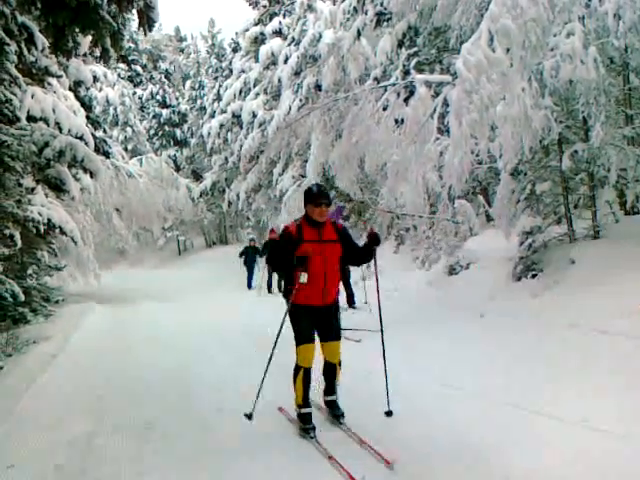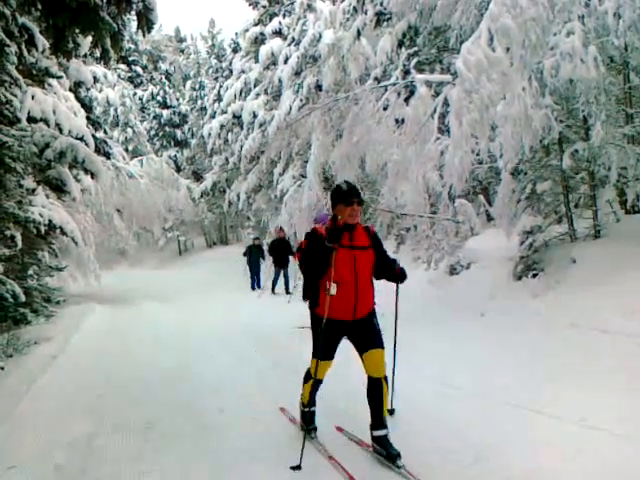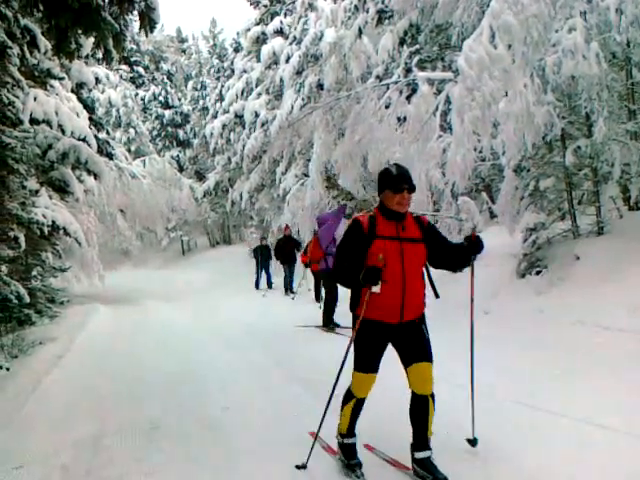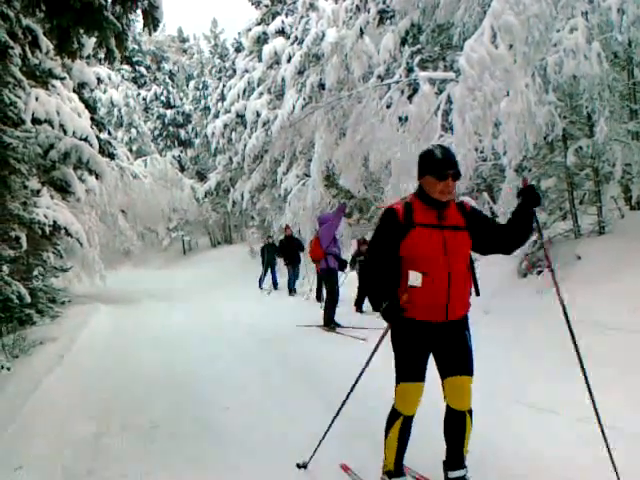
dt=0.3s
person 1, frame 1
left shoulder: (337, 231)
right shoulder: (293, 233)
left elbow: (355, 257)
right elbow: (278, 263)
left wrist: (371, 246)
right wrist: (295, 262)
left hip: (329, 305)
right hip: (301, 305)
left knee: (333, 356)
right knee: (305, 357)
left ankle: (331, 397)
right ankle: (303, 411)
person 1, frame 2
left shoulder: (369, 236)
right shoulder: (320, 235)
left elbow: (381, 265)
right elbow: (308, 268)
left wrist: (396, 272)
right wrist: (328, 245)
left hip: (363, 315)
right hip: (328, 317)
left knee: (378, 369)
right knee: (320, 369)
left ankle: (379, 435)
right ankle: (307, 408)
person 1, frame 3
left shoulder: (421, 227)
right shoulder: (363, 227)
left elbow: (447, 255)
right elbow: (340, 269)
left wrist: (468, 249)
right wrist: (362, 276)
left hip: (411, 320)
right hip: (372, 321)
left knee: (424, 385)
right knee: (361, 386)
right ankle: (345, 439)
person 1, frame 4
left shoulder: (464, 216)
right shoulder: (398, 217)
left elbow: (505, 240)
right elbow: (374, 267)
left wrist: (526, 209)
right wrist: (384, 304)
left hip: (455, 324)
right hip: (410, 323)
left knee: (461, 401)
right knee: (408, 401)
